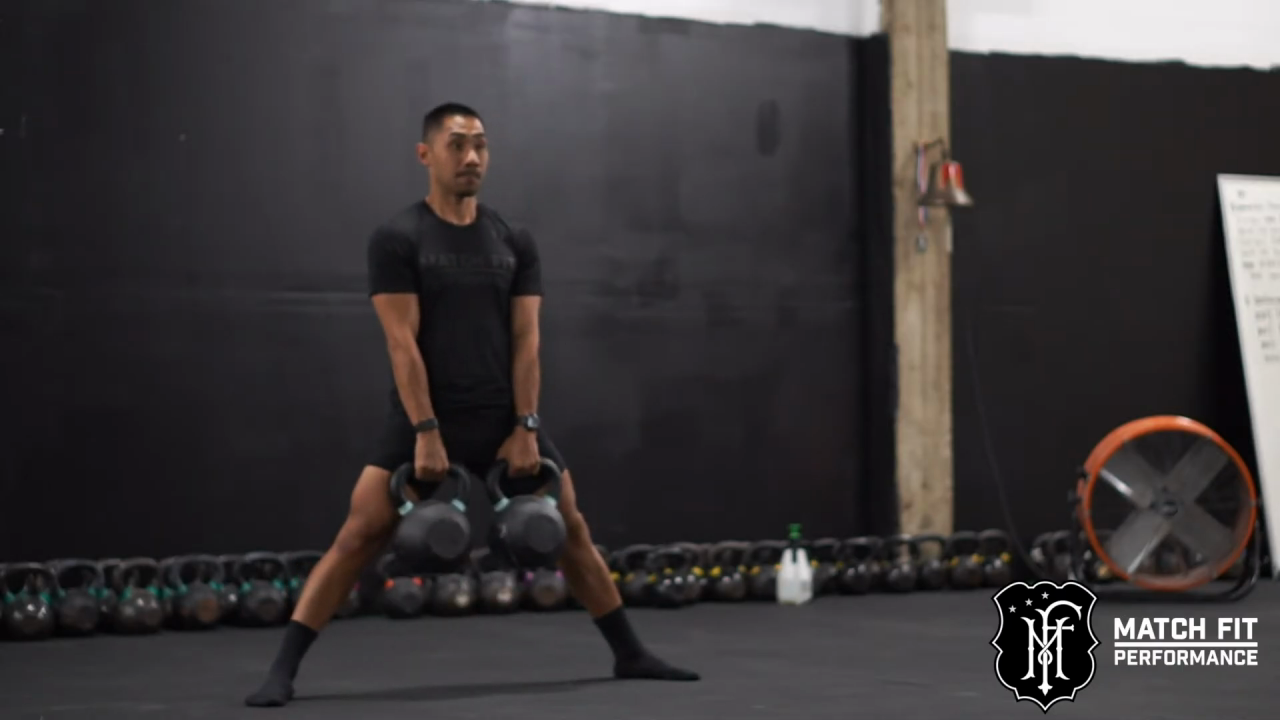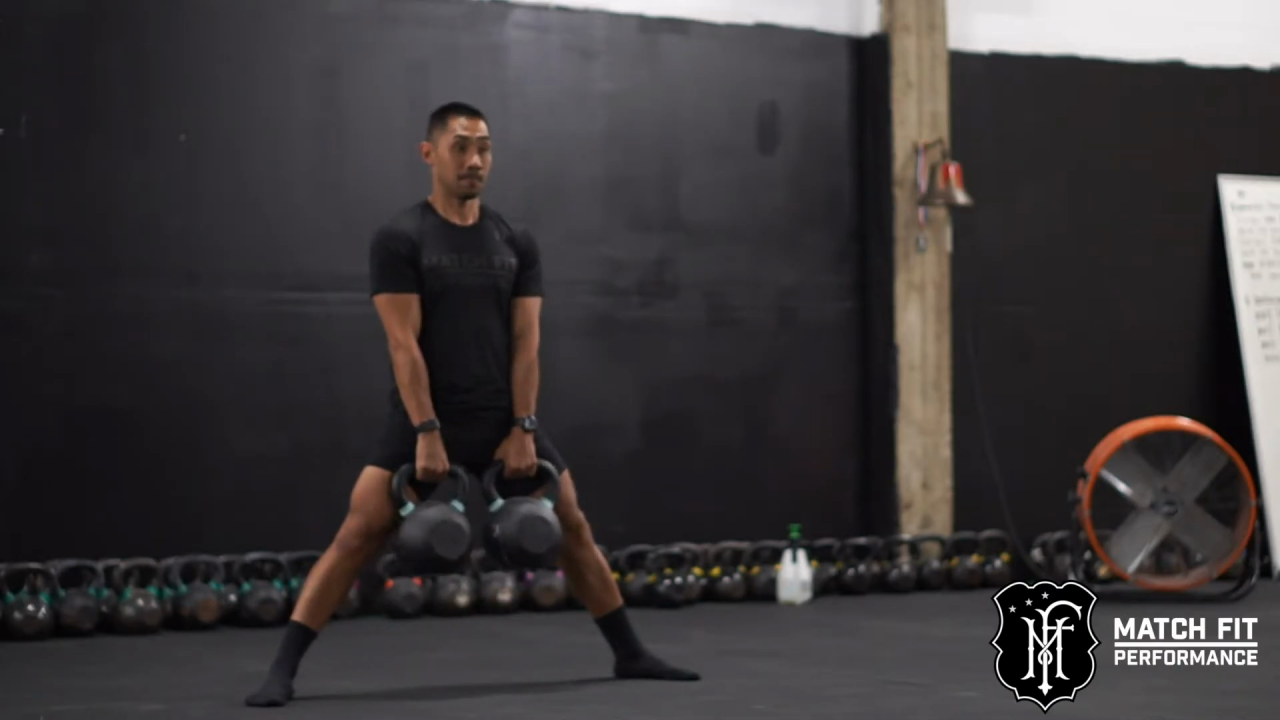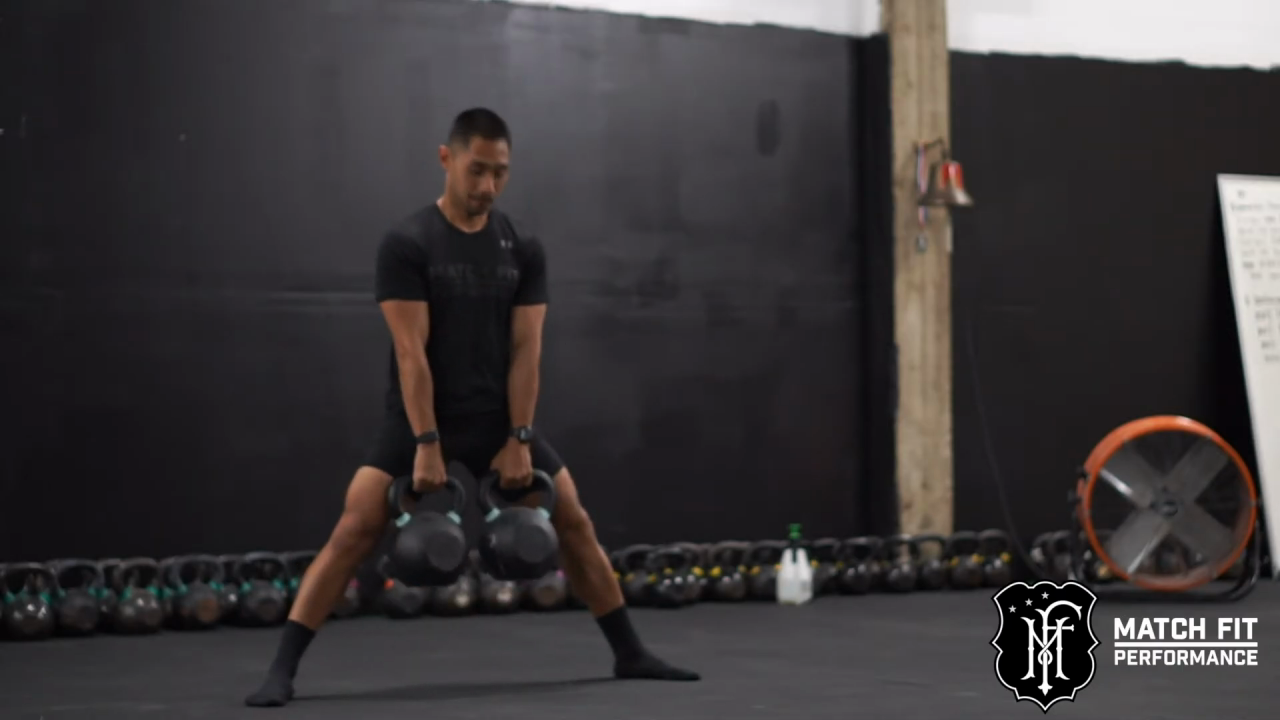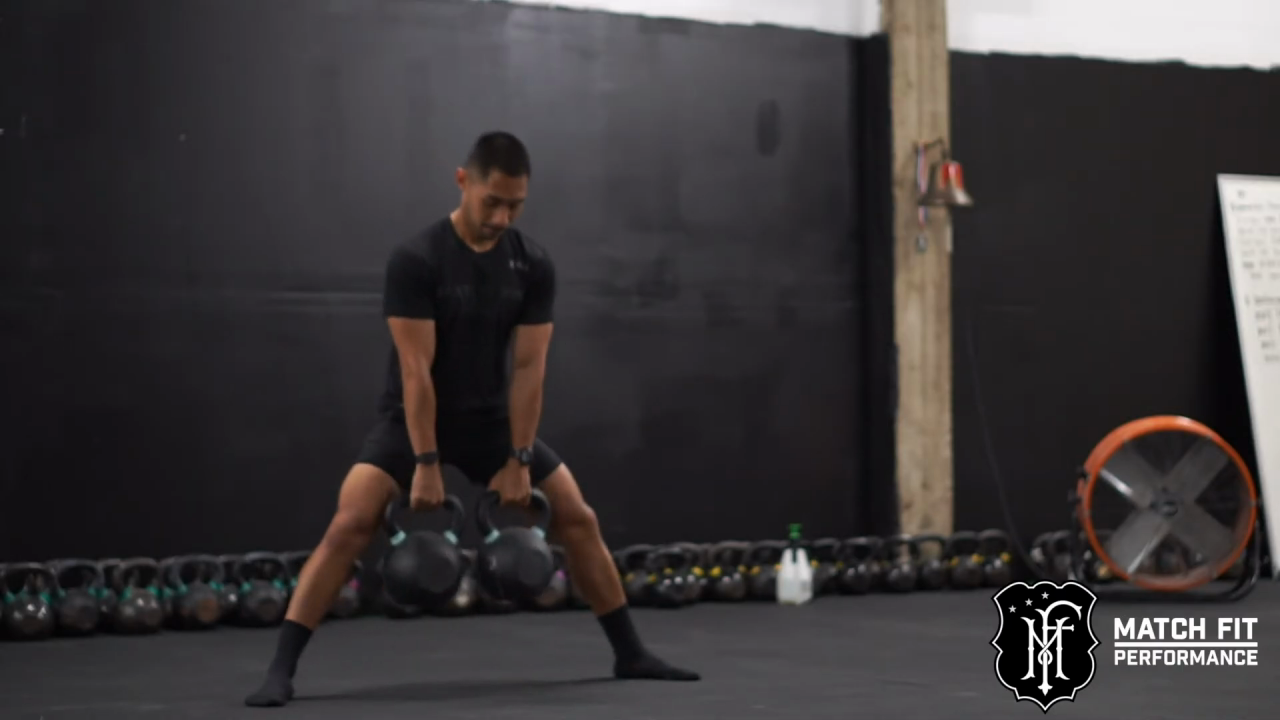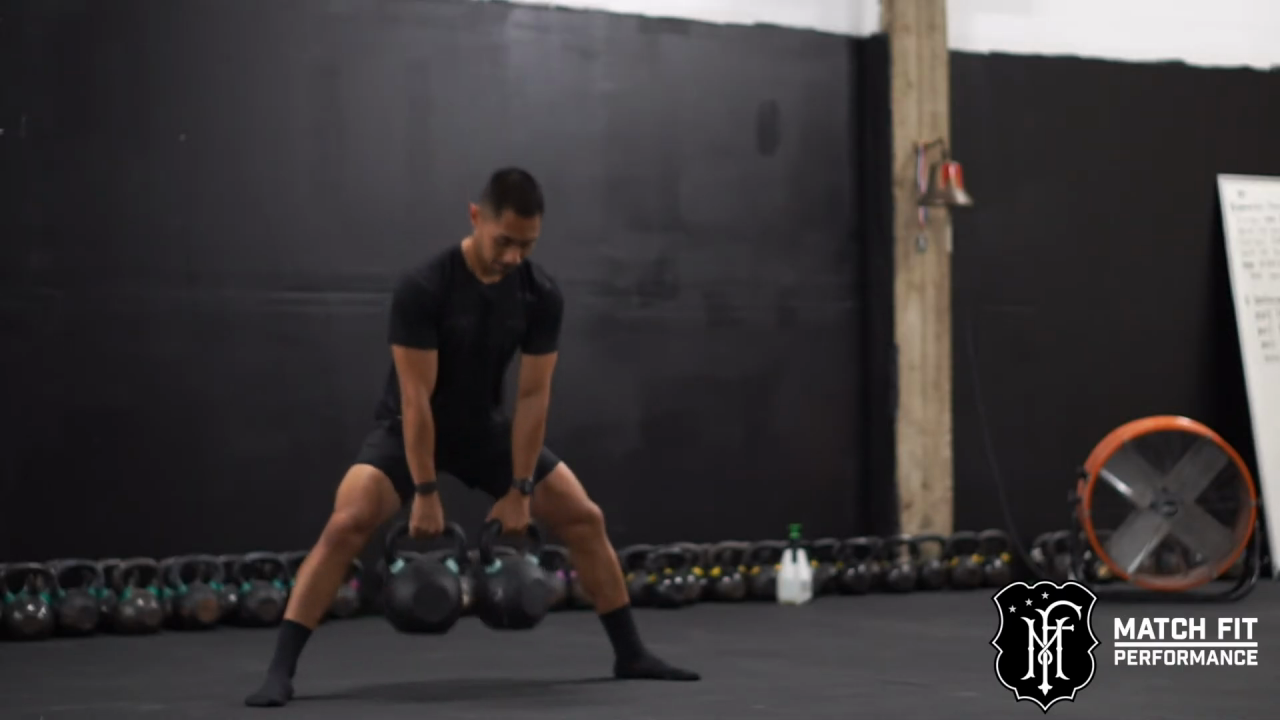
dt=0.2s
person 1, frame 1
left shoulder: (515, 243)
right shoulder: (397, 239)
left elbow: (525, 341)
right elbow: (403, 343)
left wrist: (525, 430)
right wrist: (426, 433)
left hip: (503, 419)
right hip: (425, 420)
left knee: (571, 531)
right knee: (358, 537)
left ankle: (631, 654)
right ankle: (282, 670)
person 1, frame 2
left shoulder: (516, 243)
right shoulder: (399, 239)
left elbow: (525, 343)
right elbow: (404, 344)
left wrist: (523, 431)
right wrist: (427, 435)
left hip: (501, 419)
right hip: (424, 418)
left knee: (573, 530)
right knee: (357, 537)
left ankle: (630, 654)
right ankle: (282, 671)
person 1, frame 3
left shoulder: (523, 248)
right shoulder: (406, 244)
left elbow: (525, 351)
right elbow: (411, 352)
left wrist: (519, 441)
right wrist: (427, 445)
left hip: (496, 419)
right hip: (418, 418)
left knee: (574, 526)
right knee: (354, 532)
left ankle: (630, 654)
right ankle: (281, 671)
person 1, frame 4
left shoulder: (534, 266)
right shoulder: (416, 260)
left elbow: (528, 367)
right elbow: (416, 370)
left wrist: (519, 461)
right wrist: (426, 464)
left hip: (492, 421)
right hip: (413, 420)
left knee: (579, 521)
right knee: (349, 527)
left ankle: (631, 653)
right ankle: (280, 670)
person 1, frame 5
left shoulder: (543, 296)
right shoulder: (422, 288)
left elbow: (533, 395)
right elbow: (416, 399)
left wrist: (520, 490)
right wrist: (424, 492)
left hip: (486, 429)
right hip: (407, 430)
left knee: (585, 519)
right knee: (346, 524)
left ankle: (631, 653)
right ankle: (280, 670)
